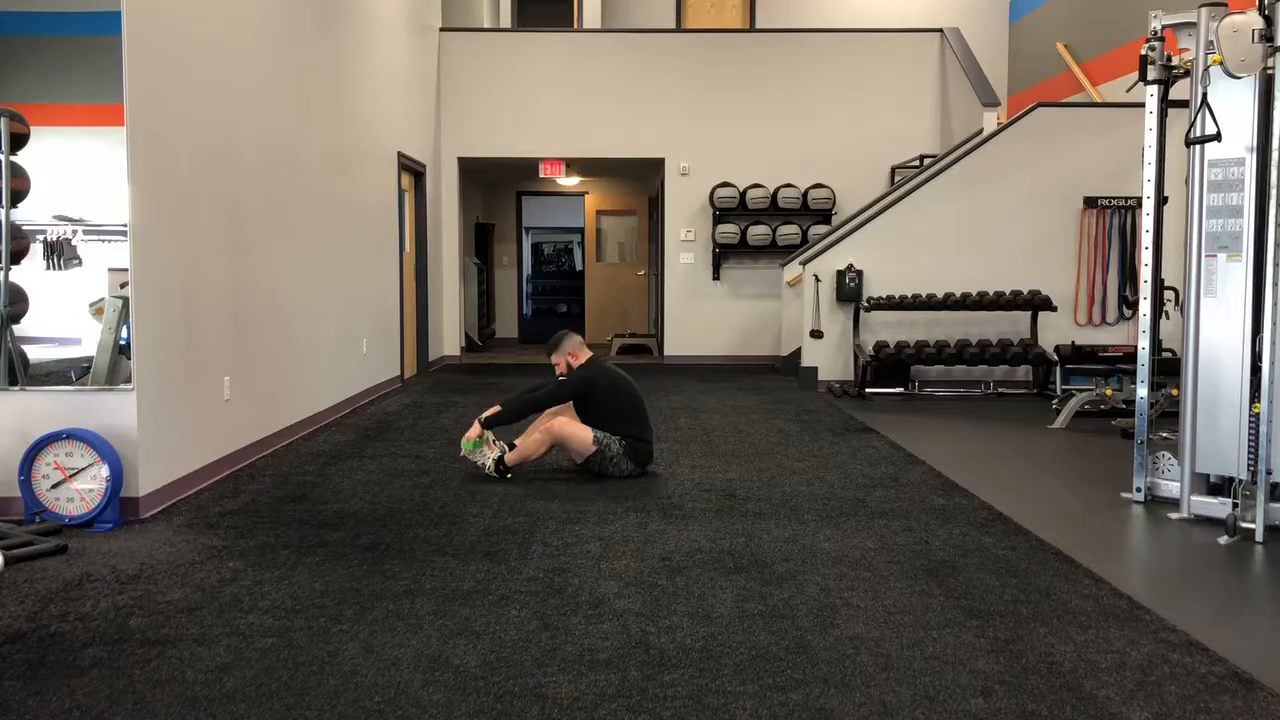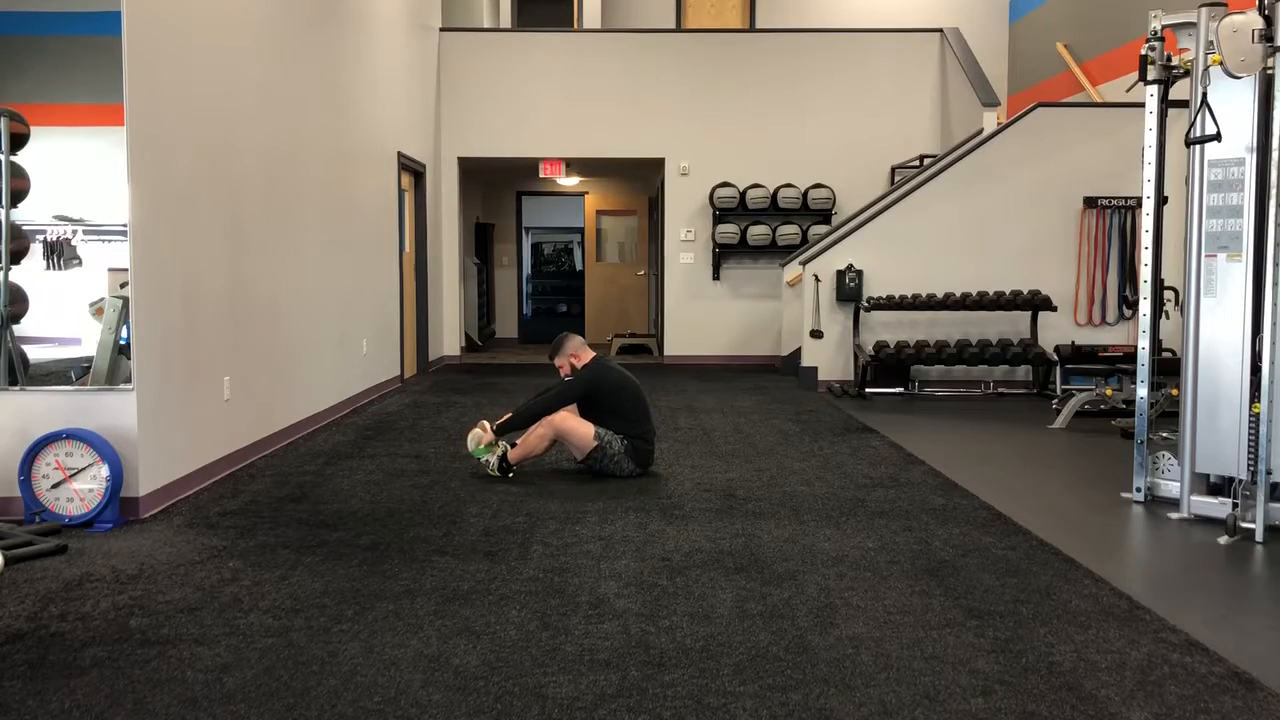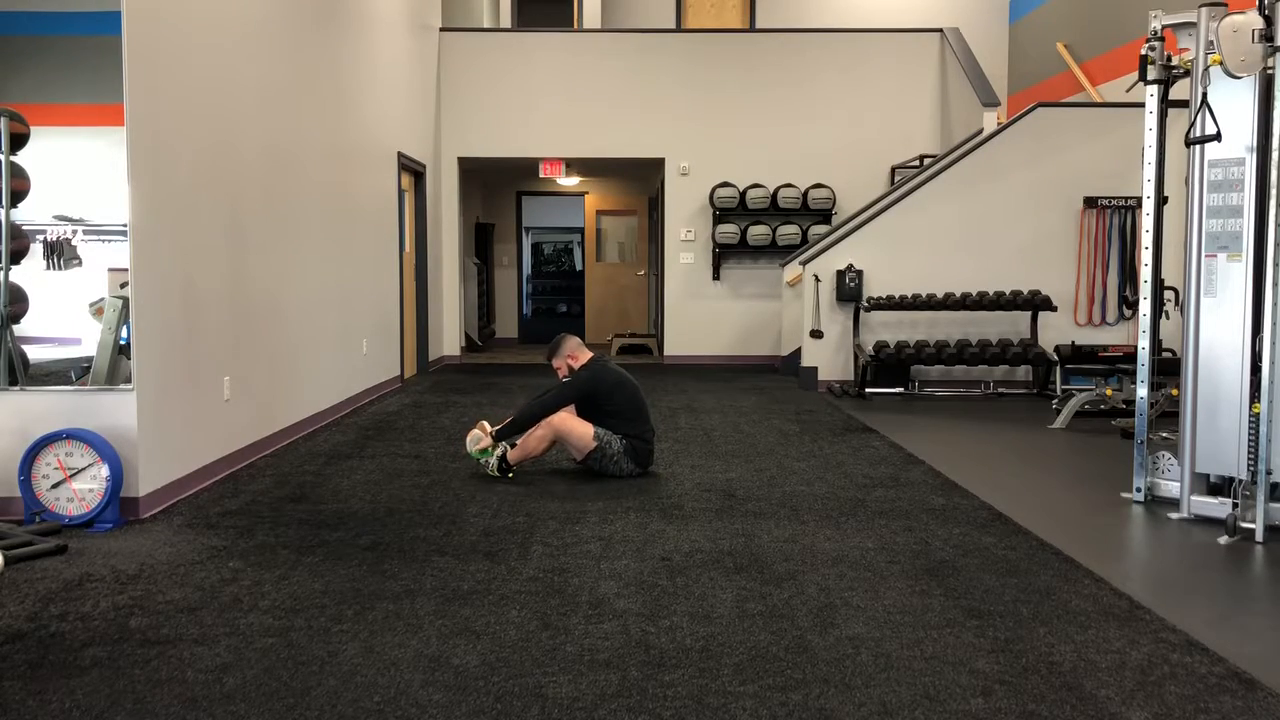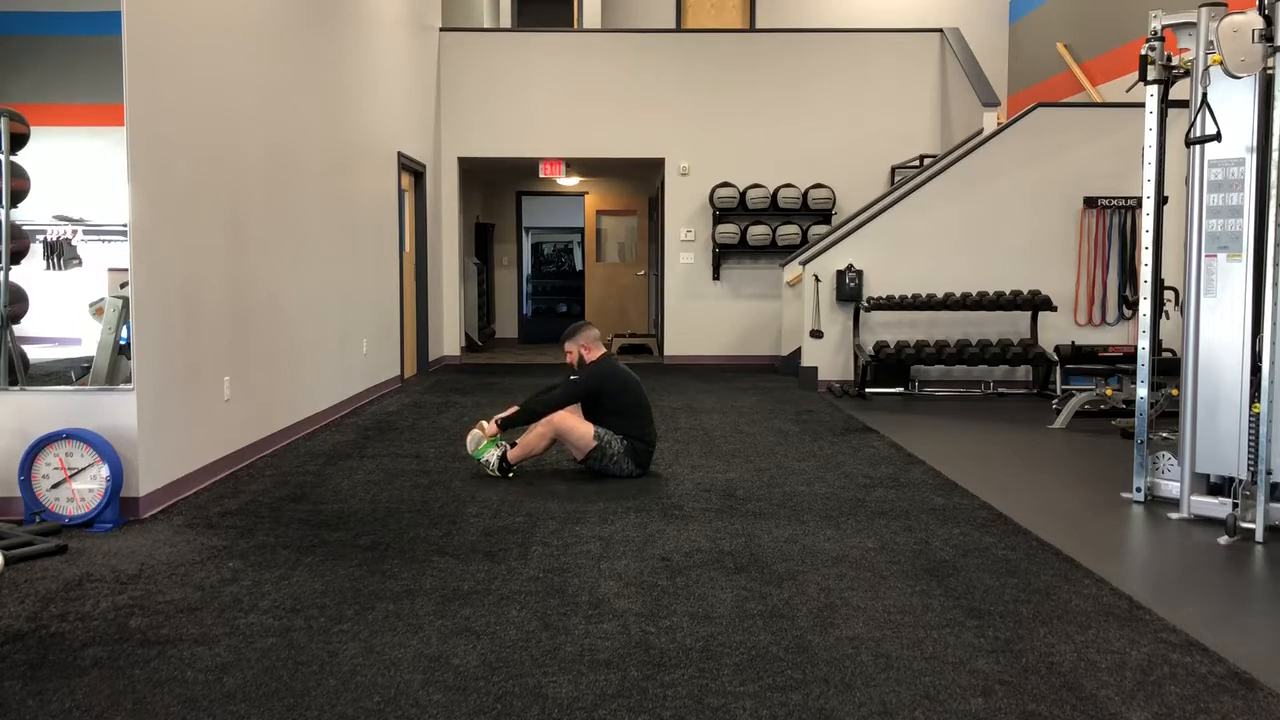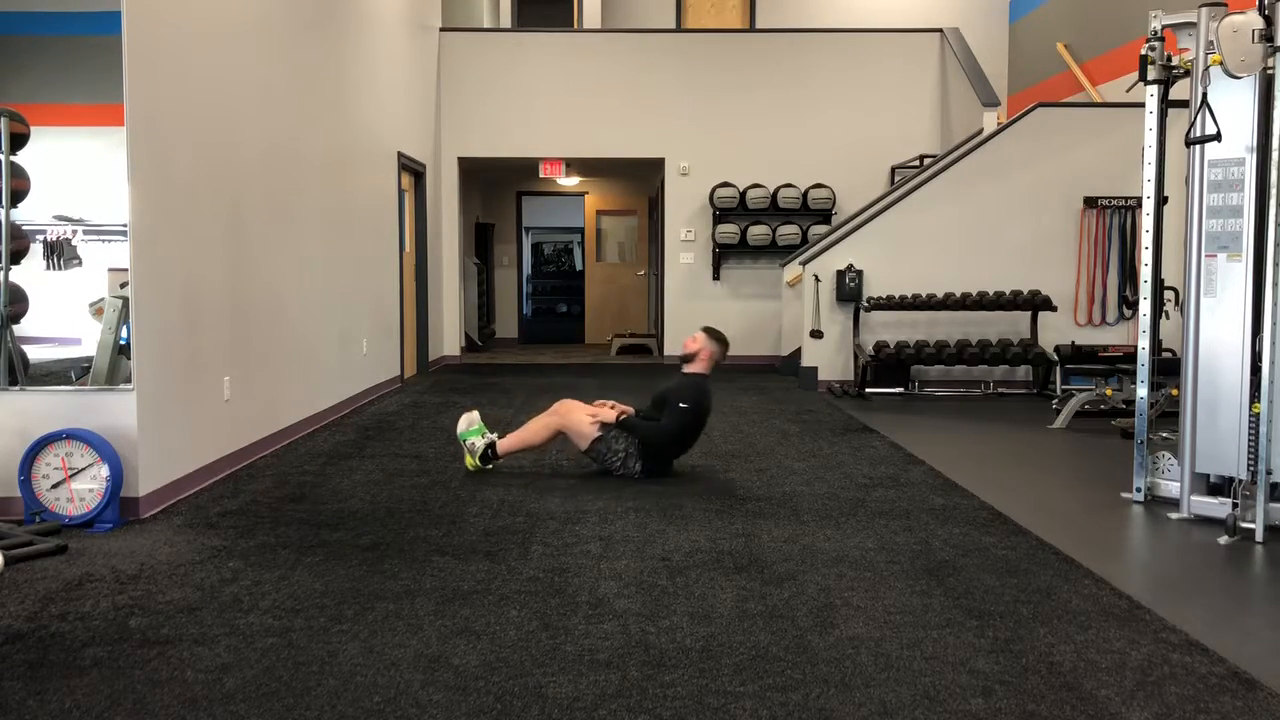
dt=1s
person 1, frame 1
left shoulder: (587, 377)
right shoulder: (594, 369)
left elbow: (535, 403)
right elbow: (540, 392)
left wrist: (484, 424)
right wrist: (499, 408)
left hip: (629, 457)
right hip: (622, 443)
left knee: (557, 426)
right knee: (559, 409)
left ankle: (499, 465)
right ankle: (508, 450)
person 1, frame 2
left shoulder: (593, 377)
right shoulder: (599, 369)
left elbow: (543, 406)
right elbow: (549, 397)
left wrist: (498, 431)
right wrist: (512, 415)
left hip: (630, 458)
right hip: (625, 448)
left knee: (558, 421)
right knee: (561, 410)
left ankle: (503, 464)
right ankle: (511, 450)
person 1, frame 3
left shoulder: (590, 378)
right shoulder: (597, 369)
left elbow: (541, 409)
right elbow: (547, 399)
left wrist: (496, 436)
right wrist: (513, 420)
left hip: (630, 457)
right hip: (625, 447)
left knee: (556, 422)
right knee: (558, 412)
left ankle: (502, 464)
right ankle: (510, 451)
person 1, frame 4
left shoulder: (598, 374)
right shoulder: (604, 368)
left elbow: (548, 403)
right elbow: (554, 394)
left wrist: (502, 424)
right wrist: (514, 410)
left hip: (630, 458)
right hip: (623, 446)
left knee: (557, 420)
right knee: (559, 410)
left ankle: (502, 463)
right ankle: (509, 451)
person 1, frame 5
left shoulder: (692, 392)
right shoulder: (691, 385)
left elbow: (659, 436)
left wrist: (618, 418)
right wrist: (626, 411)
left hip: (638, 460)
right hip: (634, 448)
left knee: (561, 415)
right knee: (565, 407)
left ankle: (486, 453)
right ankle: (496, 442)
